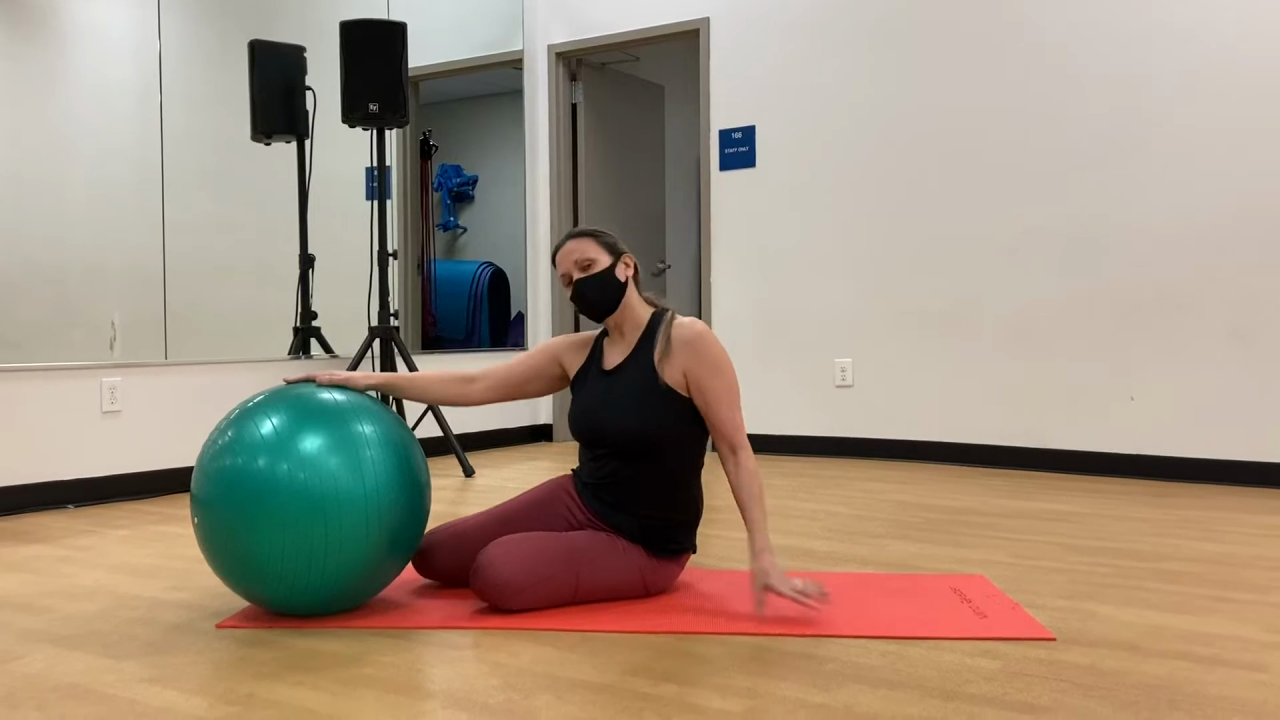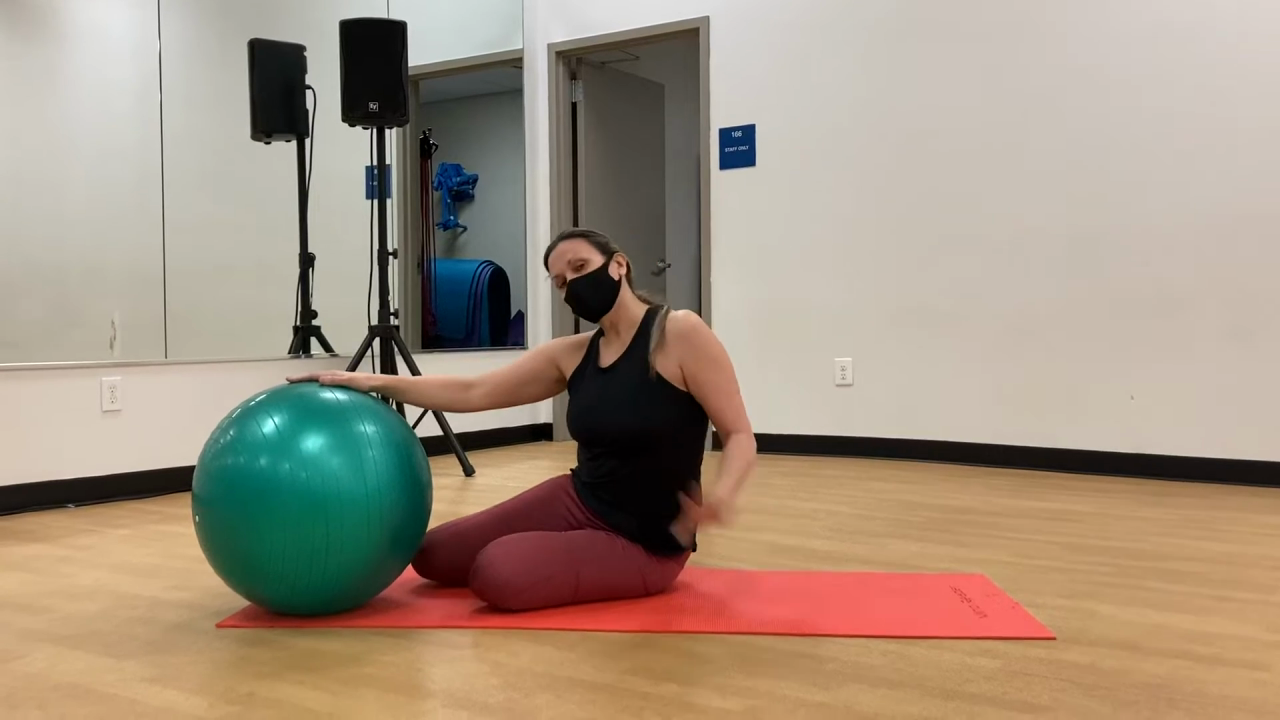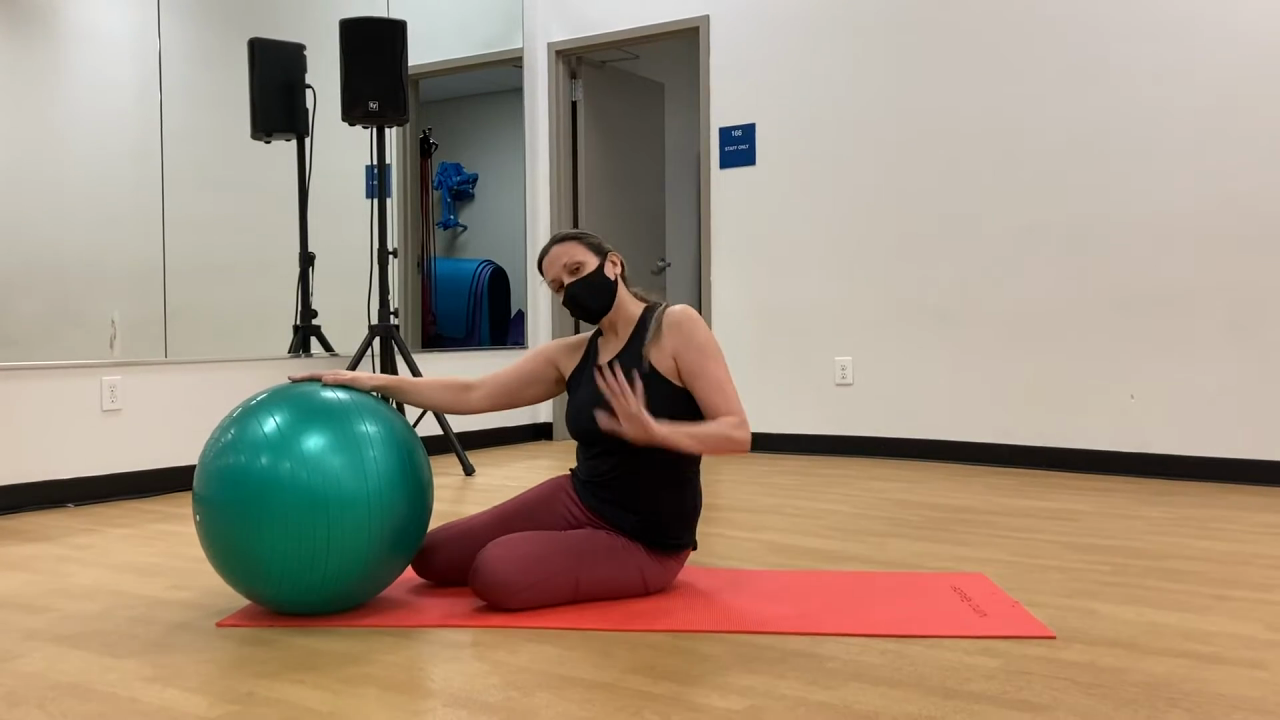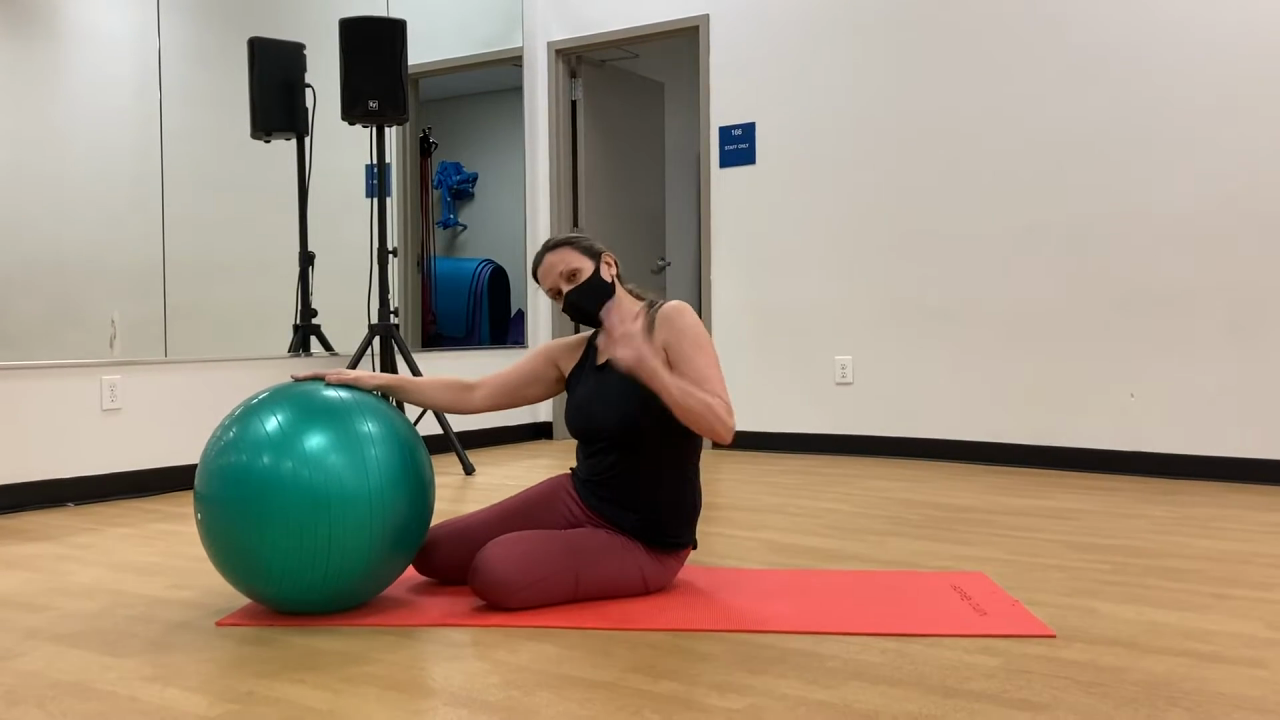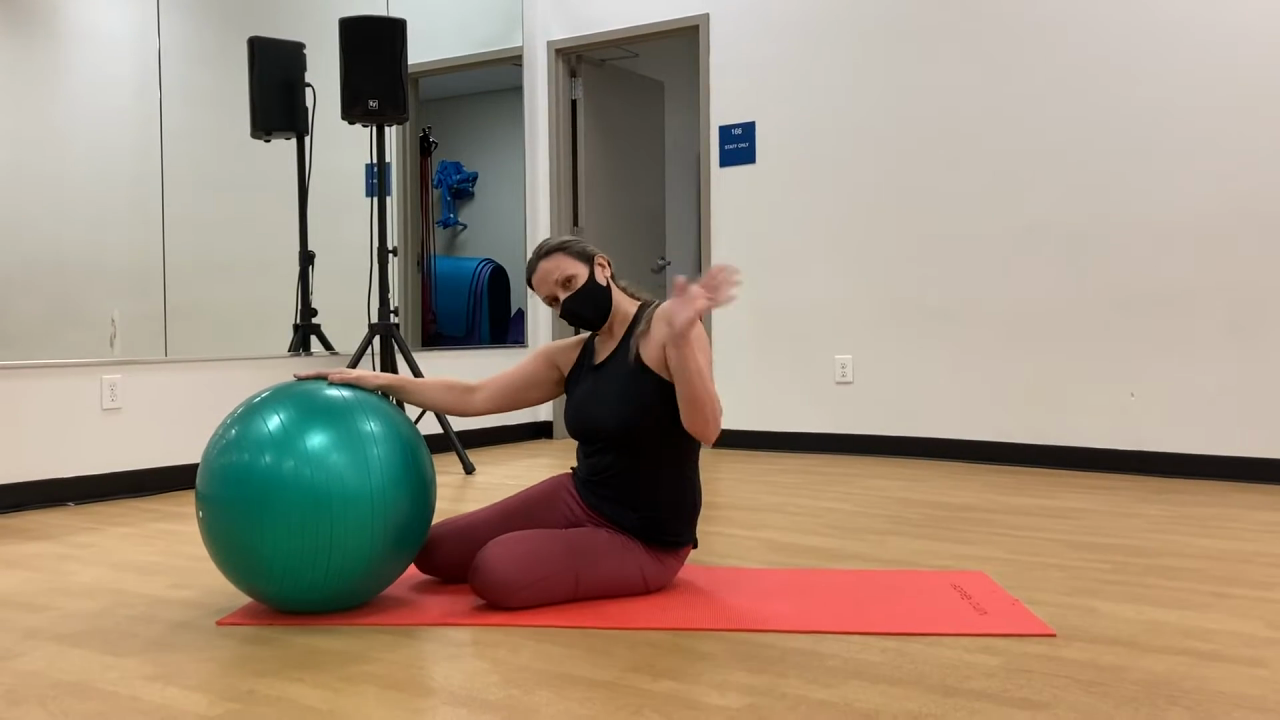
dt=0.1s
person 1, frame 1
left shoulder: (689, 340)
right shoulder: (576, 353)
left elbow: (736, 452)
right elbow: (475, 386)
left wrist: (763, 557)
right wrist: (368, 381)
left hip: (646, 543)
right hip: (580, 499)
left knee: (504, 576)
right knee: (435, 557)
left ankle: (640, 576)
right ankle: (581, 551)
person 1, frame 2
left shoulder: (680, 333)
right shoulder: (571, 355)
left elbow: (739, 436)
right elbow: (471, 394)
left wrist: (720, 498)
right wrist: (368, 381)
left hip: (645, 542)
right hip: (576, 501)
left knee: (497, 574)
right knee: (434, 556)
left ankle: (633, 572)
person 1, frame 3
left shoulder: (675, 326)
right shoulder: (568, 356)
left elbow: (736, 433)
right elbow: (472, 395)
left wrist: (654, 432)
right wrist: (372, 381)
left hip: (646, 541)
right hip: (577, 501)
left knee: (495, 574)
right knee: (433, 557)
left ankle: (627, 574)
right ankle: (577, 554)
person 1, frame 4
left shoulder: (670, 321)
right shoulder: (568, 355)
left elbow: (720, 427)
right elbow: (473, 395)
left wrist: (647, 367)
right wrist: (375, 380)
left hip: (645, 540)
right hip: (578, 500)
left knee: (495, 574)
right knee: (435, 554)
left ankle: (626, 574)
right ankle: (576, 553)
person 1, frame 5
left shoulder: (667, 322)
right shoulder: (567, 355)
left elbow: (705, 430)
right elbow: (475, 398)
left wrist: (681, 344)
right wrist: (379, 380)
left hip: (646, 540)
right hip: (578, 500)
left knee: (496, 573)
right knee: (435, 553)
left ankle: (626, 574)
right ankle: (579, 554)
